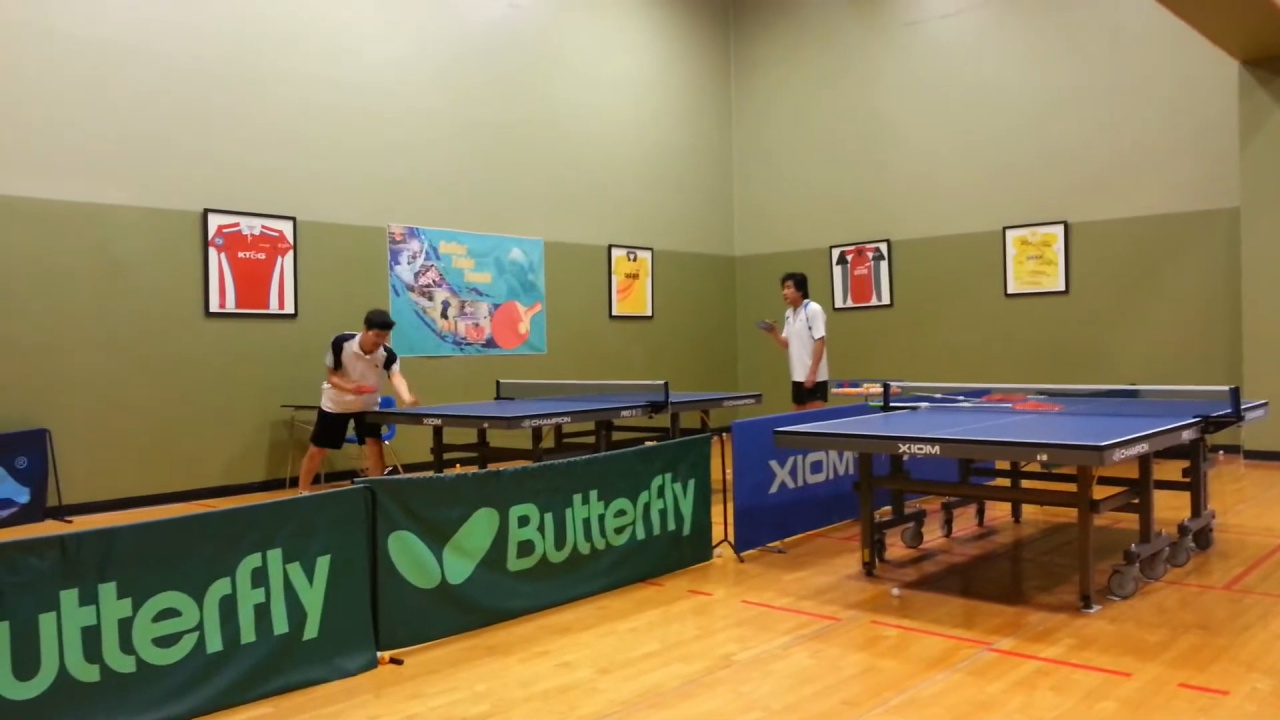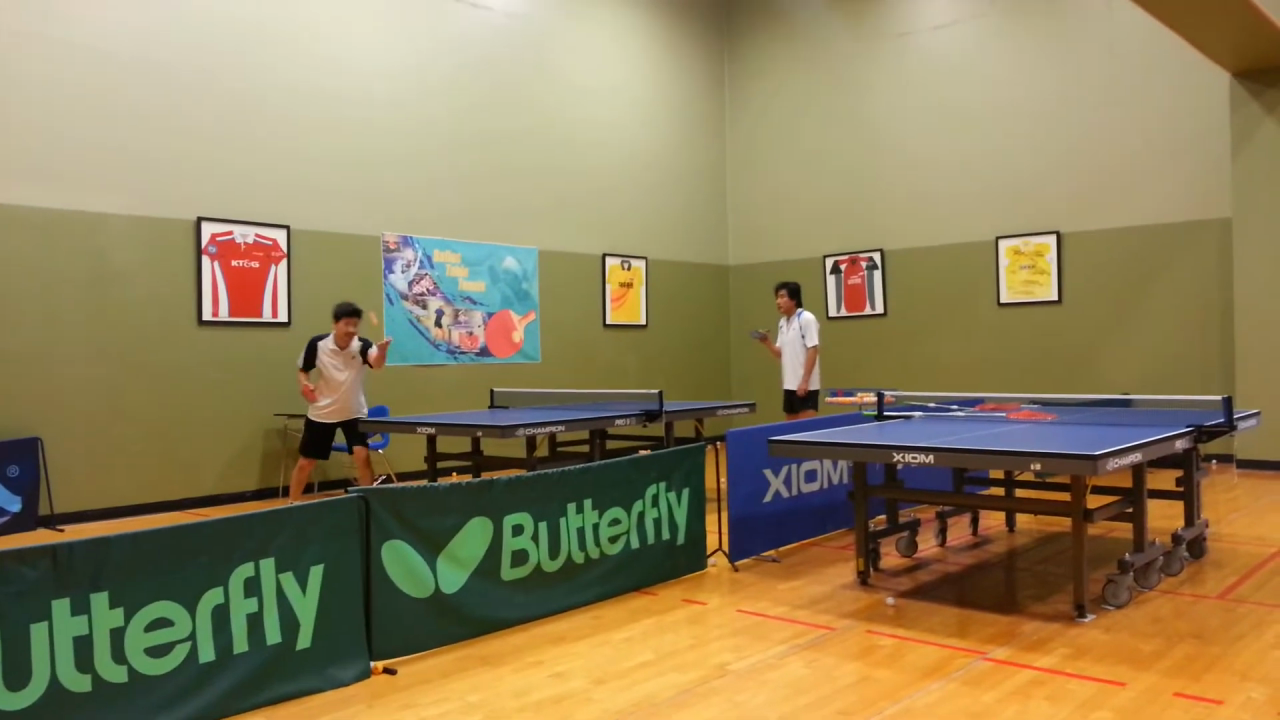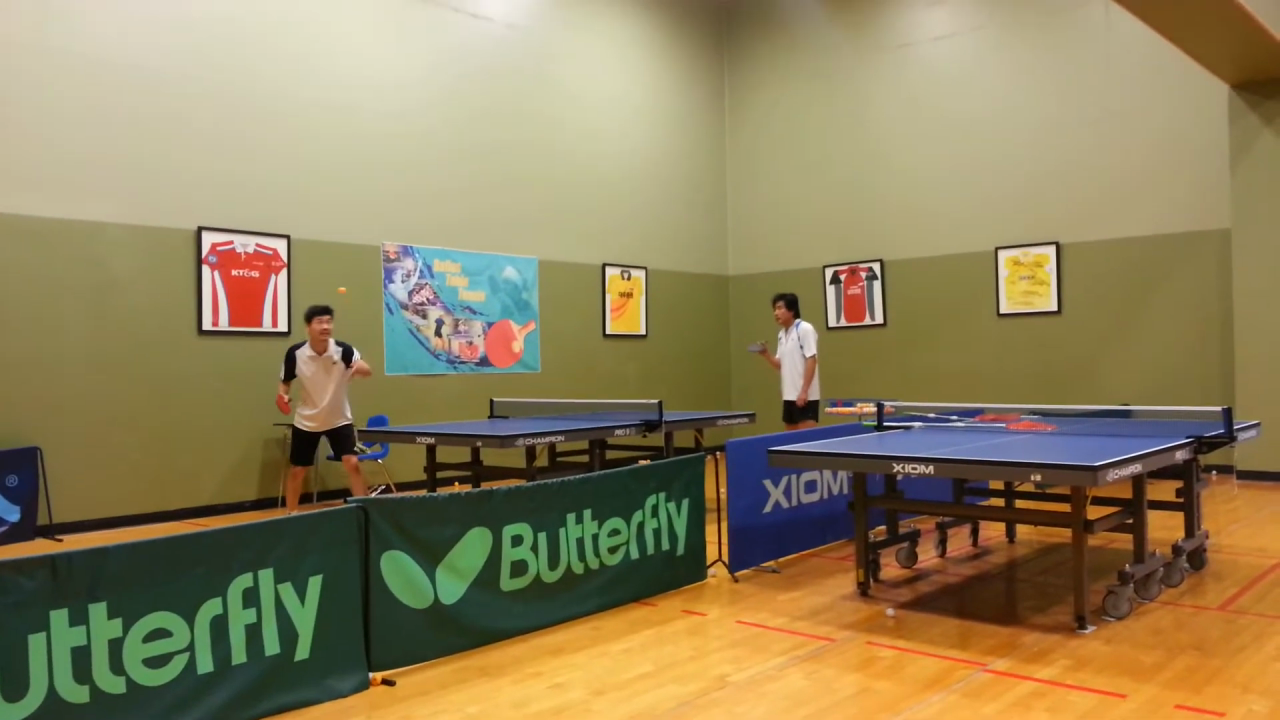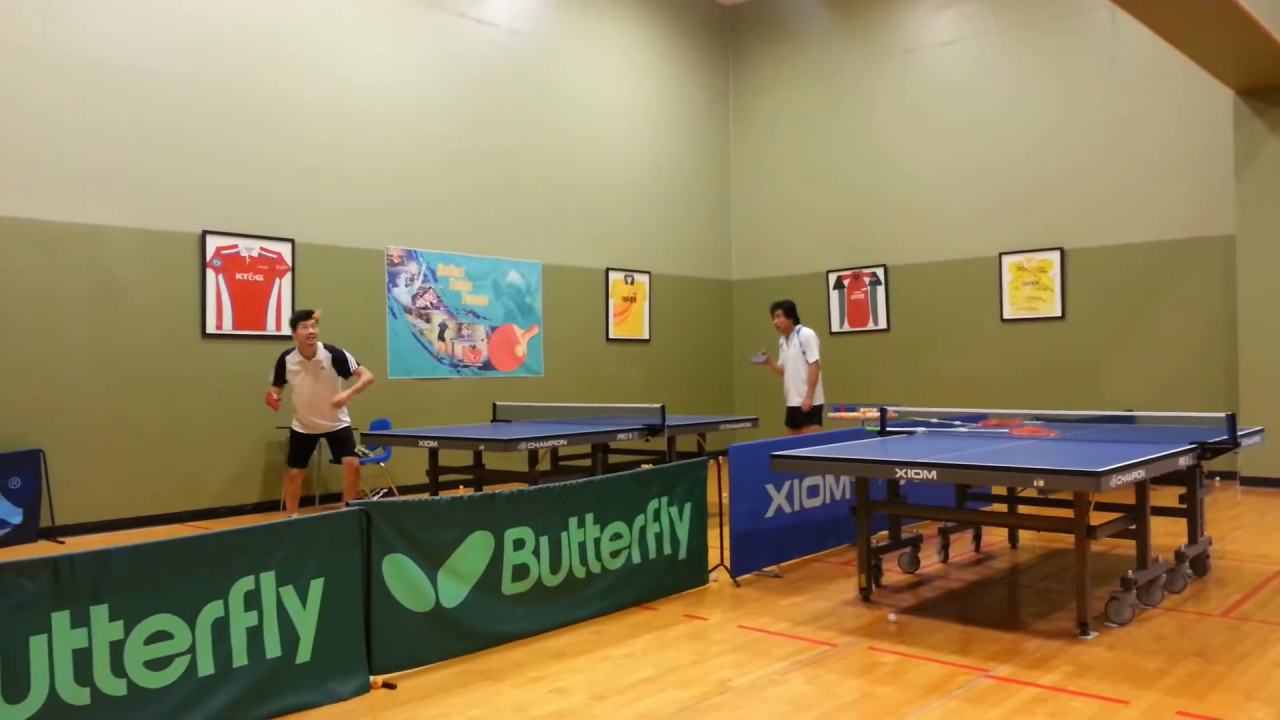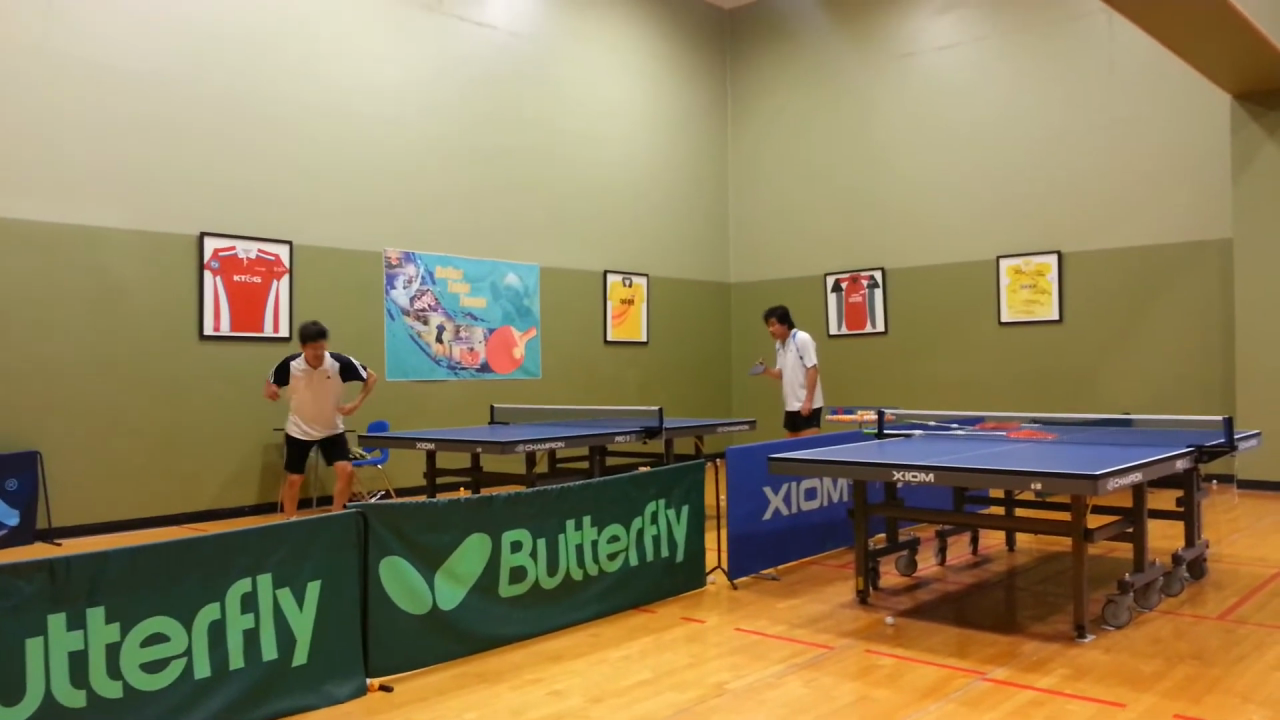
dt=0.2s
person 1, frame 1
left shoulder: (388, 355)
right shoulder: (341, 342)
left elbow: (397, 379)
right elbow: (332, 376)
left wrist: (407, 398)
right wrist: (350, 388)
left hip: (367, 406)
right hip: (335, 403)
left knee: (375, 447)
right knee: (316, 451)
right ankle: (302, 493)
person 1, frame 2
left shoulder: (363, 346)
right shoulder: (316, 344)
left elbow: (377, 362)
right elbow: (302, 371)
left wrist: (382, 351)
right wrist: (305, 386)
left hip: (354, 413)
right hip: (320, 412)
left knee: (362, 456)
right knee: (305, 463)
right ankle: (292, 504)
person 1, frame 3
left shoulder: (343, 351)
right shoulder: (295, 353)
left elbow: (366, 371)
right elbow: (285, 382)
left wrist: (360, 368)
right wrist: (283, 395)
left hip: (339, 420)
right hip: (306, 421)
left knee: (352, 463)
right knee: (297, 471)
right ankle: (291, 514)
person 1, frame 4
left shoulder: (334, 354)
right shoulder: (286, 359)
left elbow: (368, 376)
right elbow: (276, 385)
left wrist: (348, 393)
right wrist: (273, 396)
left hip: (336, 422)
right hip: (303, 425)
left knee: (352, 465)
right knee: (295, 473)
right ankle: (291, 518)
person 1, frame 5
left shoulder: (341, 363)
right shoulder: (289, 364)
left elbow: (371, 377)
right elbow: (271, 384)
left wrist: (355, 403)
right wrist: (272, 390)
left hip: (331, 428)
right hip: (298, 429)
left knee: (345, 471)
right knee: (294, 479)
right ankle: (290, 521)
